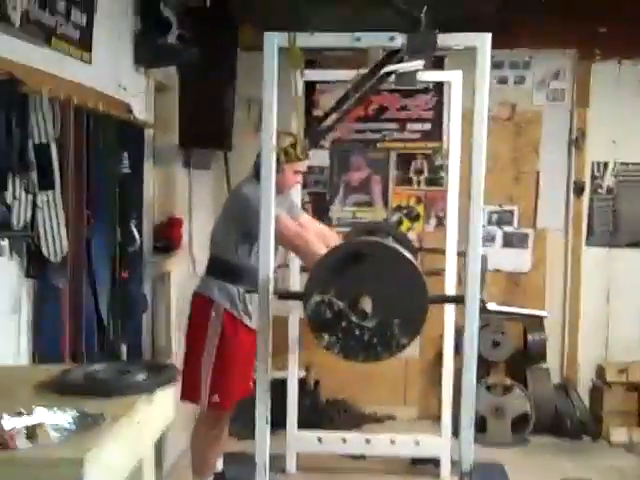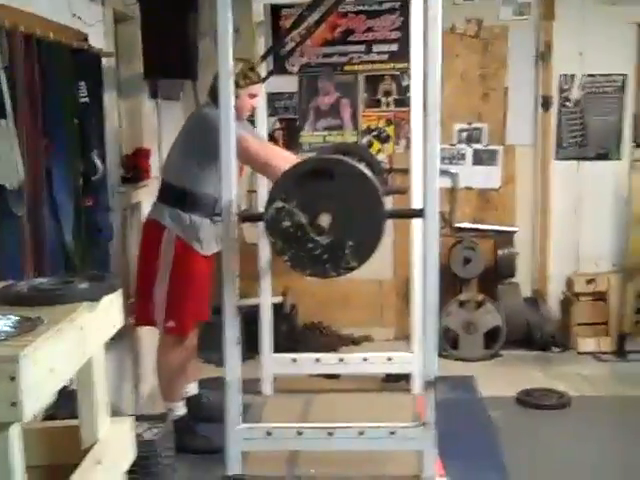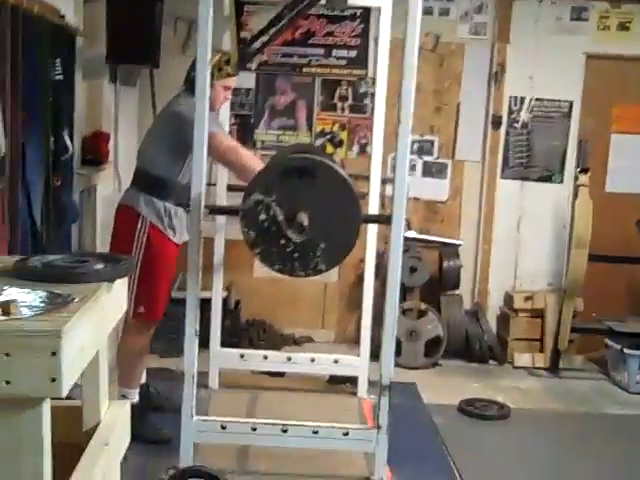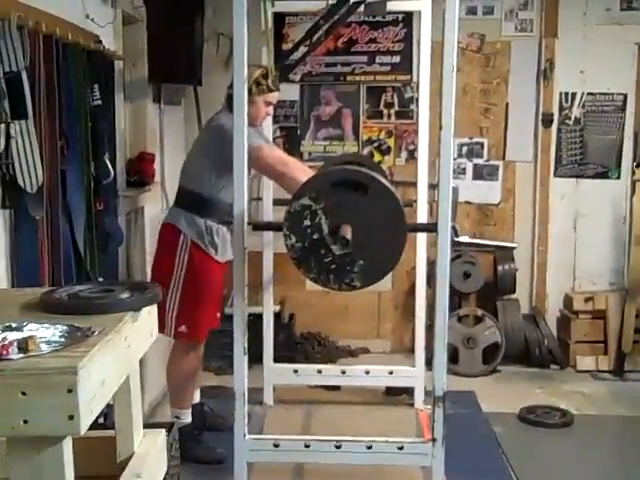
dt=1s
person 1, frame 1
left shoulder: (279, 198)
right shoulder: (251, 196)
left elbow: (317, 230)
right elbow: (298, 240)
left hip: (244, 308)
right hip: (222, 307)
left knee: (227, 402)
right knee: (214, 407)
person 1, frame 2
left shoulder: (233, 125)
right shoulder: (209, 120)
left elbow: (274, 152)
right elbow: (263, 160)
left hip: (199, 234)
right hip: (176, 232)
left knee: (190, 323)
right knee: (174, 330)
left ankle: (191, 398)
right ankle: (176, 420)
person 1, frame 3
left shoulder: (202, 115)
right shoulder: (185, 113)
left elbow: (241, 151)
right elbow: (233, 158)
left hip: (166, 220)
right hip: (146, 219)
left knee: (149, 314)
right knee: (139, 316)
left ankle: (139, 390)
right ankle: (128, 406)
person 1, frame 4
left shoulder: (245, 130)
right shoulder: (227, 128)
left elbow: (289, 162)
right elbow: (281, 170)
left hip: (211, 238)
right hip: (191, 237)
left knee: (199, 332)
right knee: (187, 337)
left ankle: (193, 408)
right ankle: (182, 429)
